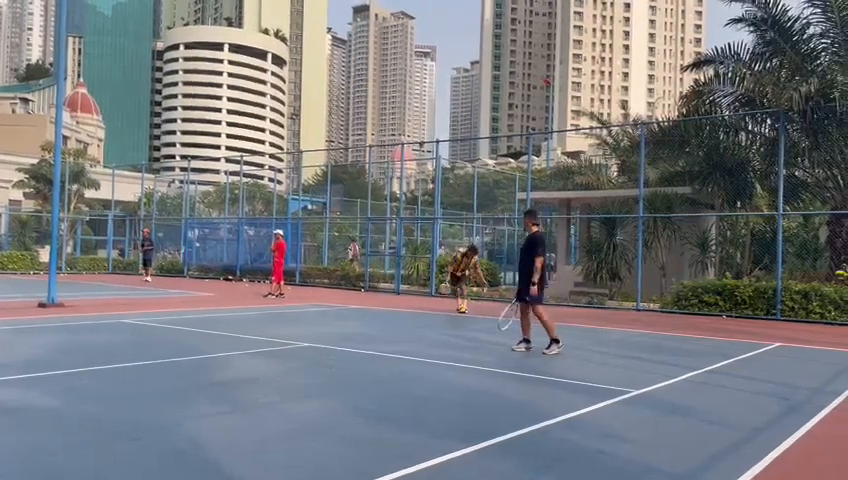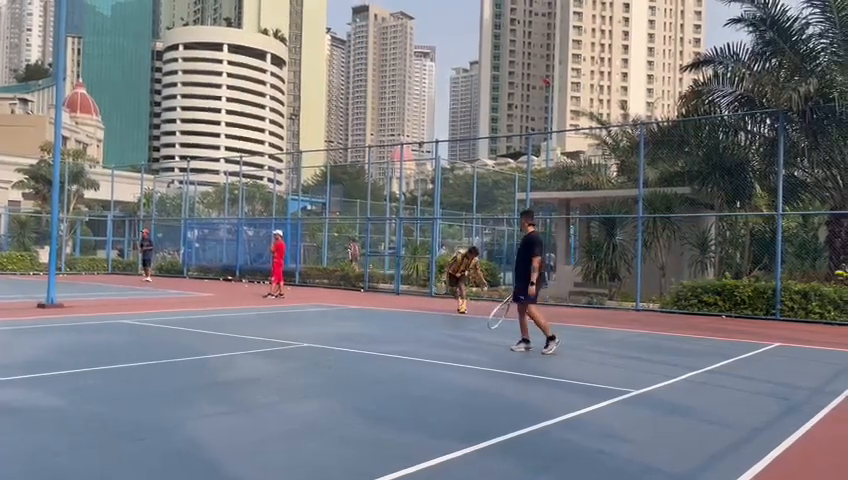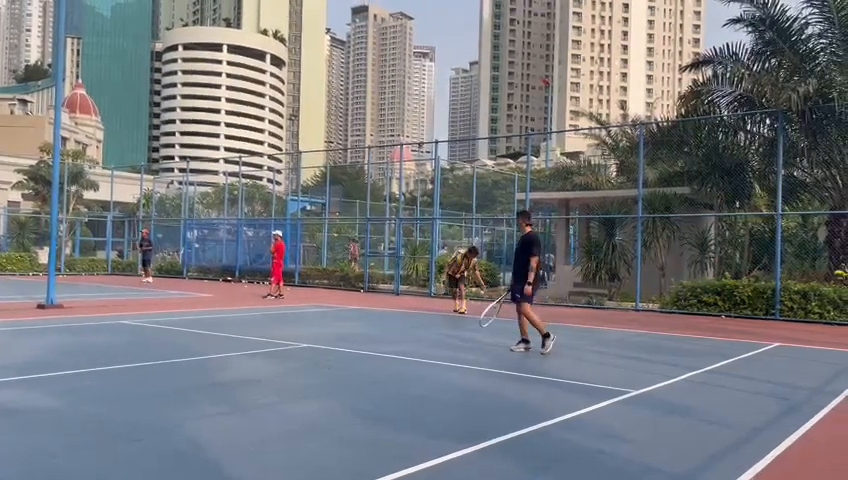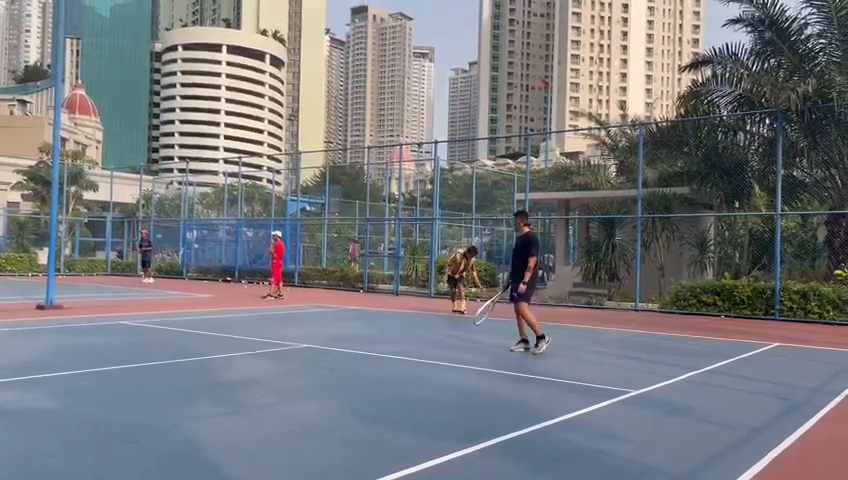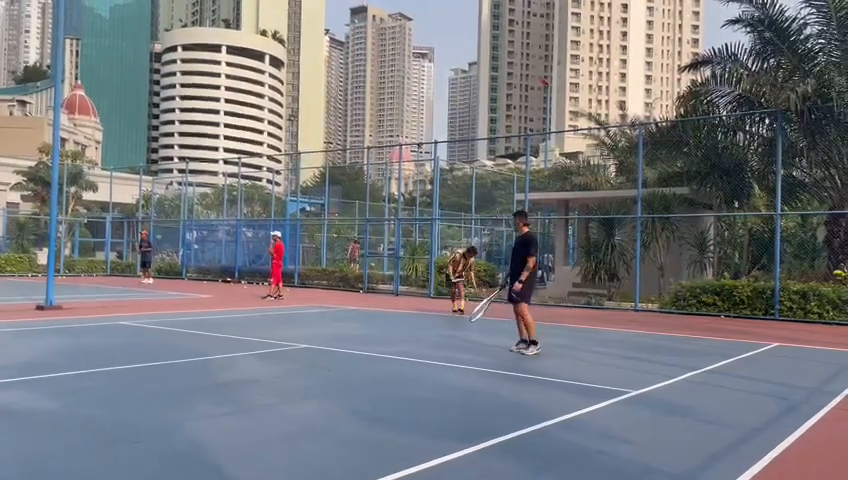
dt=0.1s
person 1, frame 1
left shoulder: (537, 237)
right shoulder: (529, 237)
left elbow: (539, 262)
left wrist: (534, 283)
left hip: (534, 283)
right hip: (525, 282)
left knee: (538, 311)
right knee: (523, 311)
left ankle: (555, 341)
right ankle: (526, 341)
person 1, frame 2
left shoulder: (534, 238)
right shoulder: (526, 238)
left elbow: (536, 262)
left wrist: (532, 283)
right wrist: (518, 282)
left hip: (529, 282)
right hip: (521, 281)
left knee: (531, 311)
right knee: (521, 311)
left ankle: (552, 338)
right ankle: (525, 341)
person 1, frame 3
left shoulder: (532, 238)
right shoulder: (523, 238)
left elbow: (533, 262)
left wrist: (529, 282)
right wrist: (514, 281)
left hip: (527, 282)
right hip: (519, 281)
left knee: (525, 310)
right knee: (519, 311)
left ankle: (546, 335)
right ankle: (525, 341)
person 1, frame 4
left shoulder: (531, 238)
right shoulder: (520, 238)
left elbow: (532, 262)
left wrist: (524, 282)
right wrist: (511, 279)
left hip: (526, 282)
right hip: (517, 281)
left knee: (523, 309)
right knee: (518, 311)
left ankle: (542, 337)
right ankle: (524, 341)
person 1, frame 5
left shoulder: (530, 238)
right shoulder: (519, 238)
left elbow: (531, 262)
left wrist: (520, 281)
right wrist: (509, 278)
left hip: (524, 281)
right hip: (515, 280)
left knee: (522, 311)
right knee: (517, 311)
left ankle: (534, 343)
right ankle: (523, 341)
